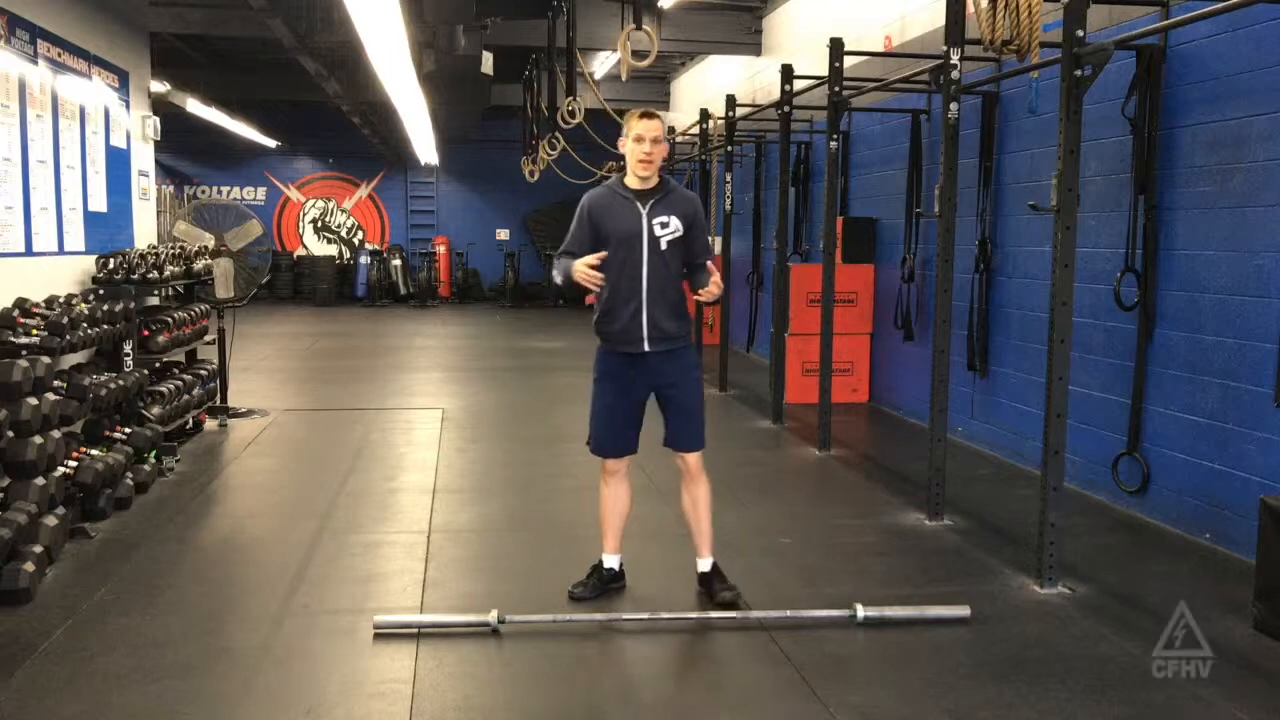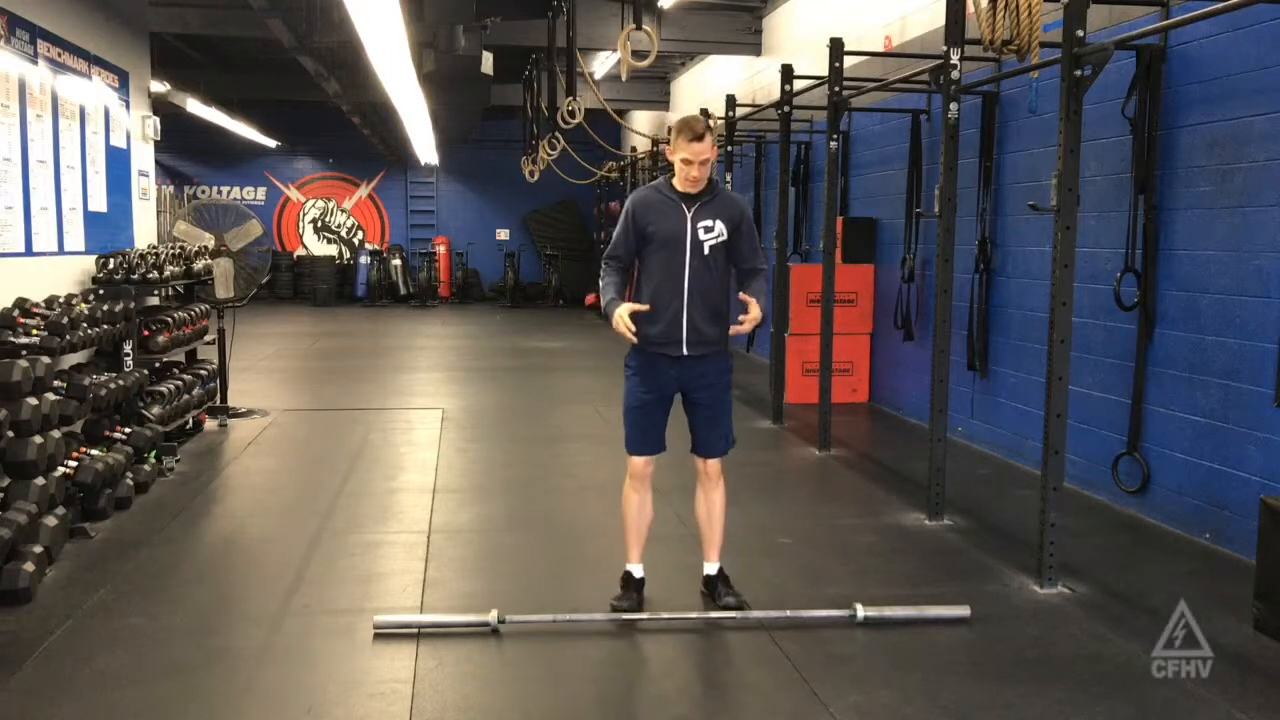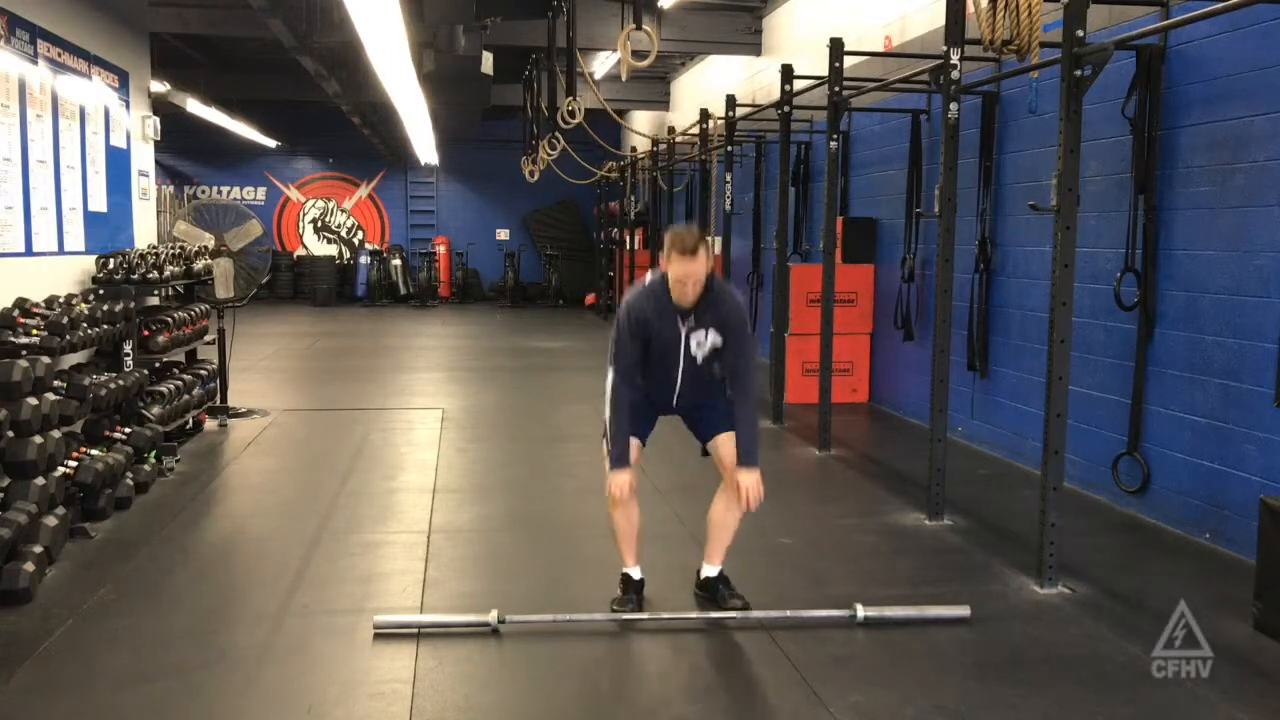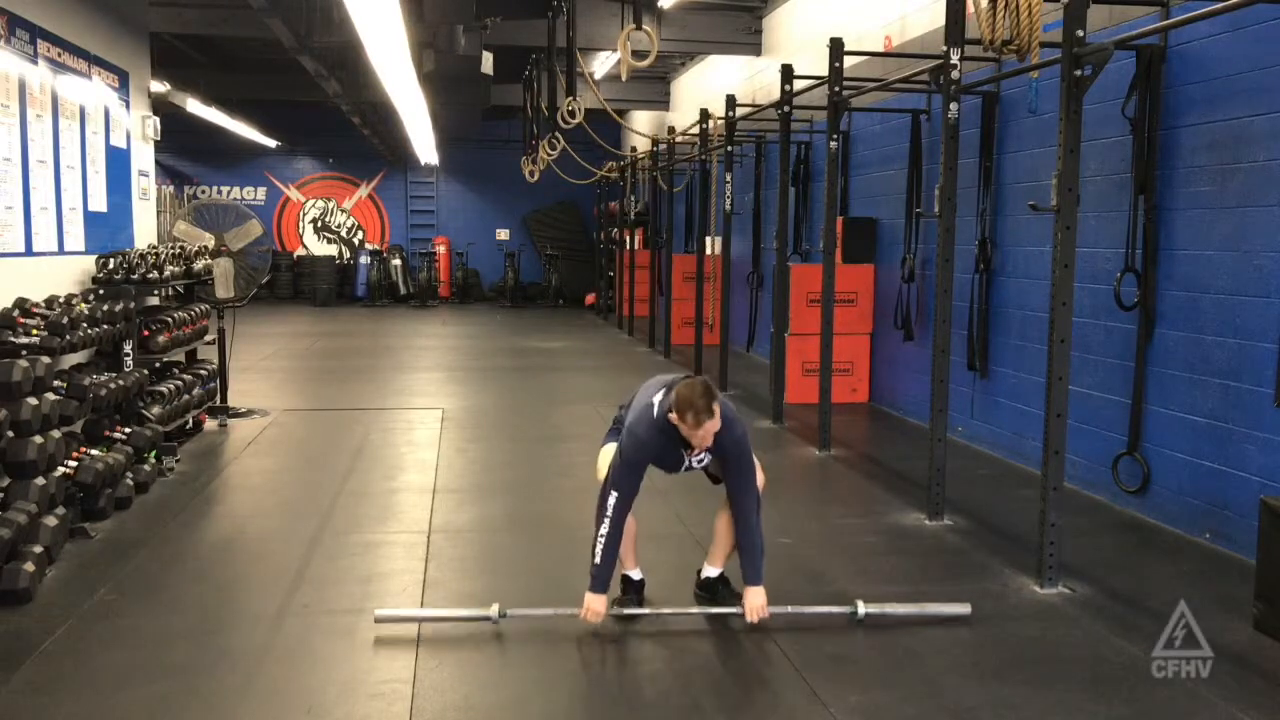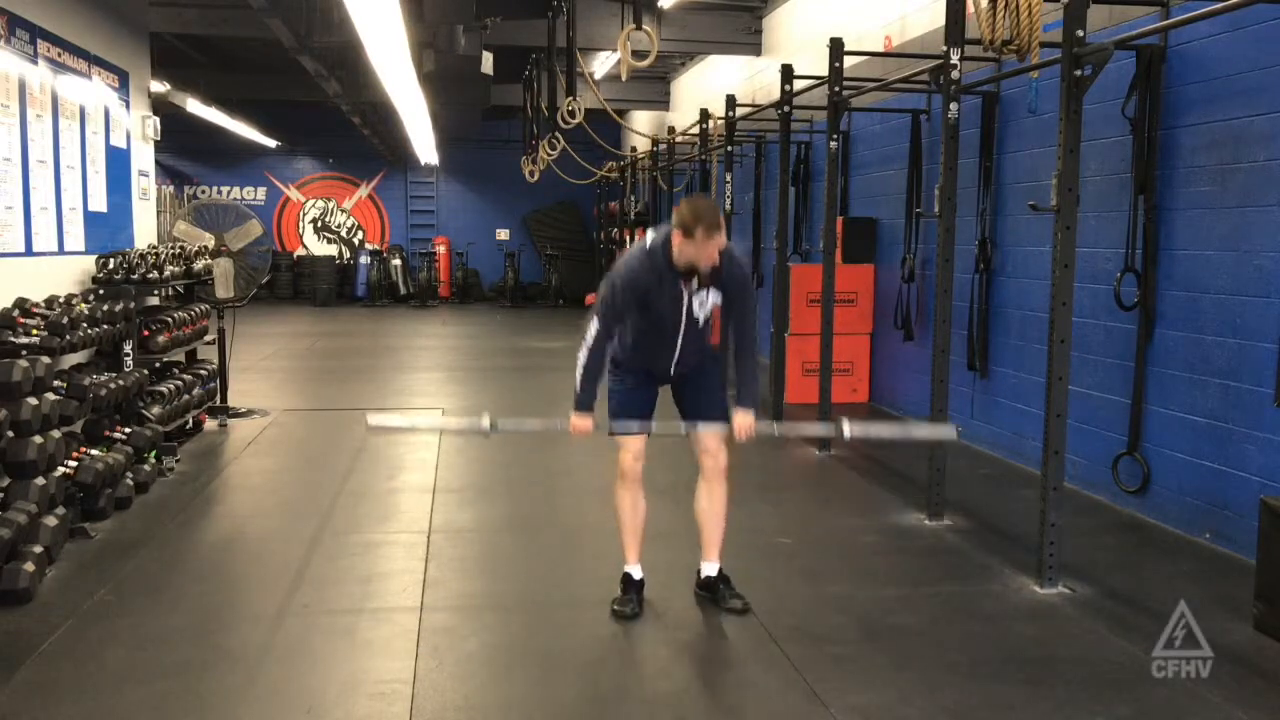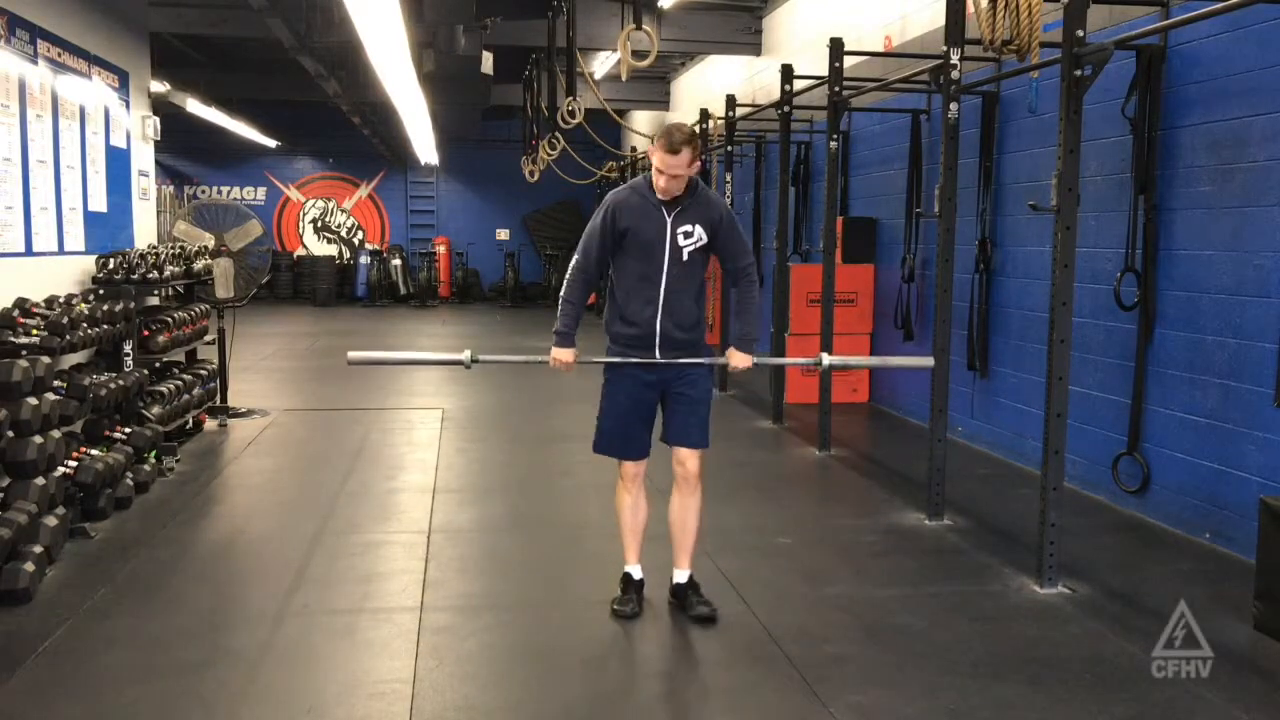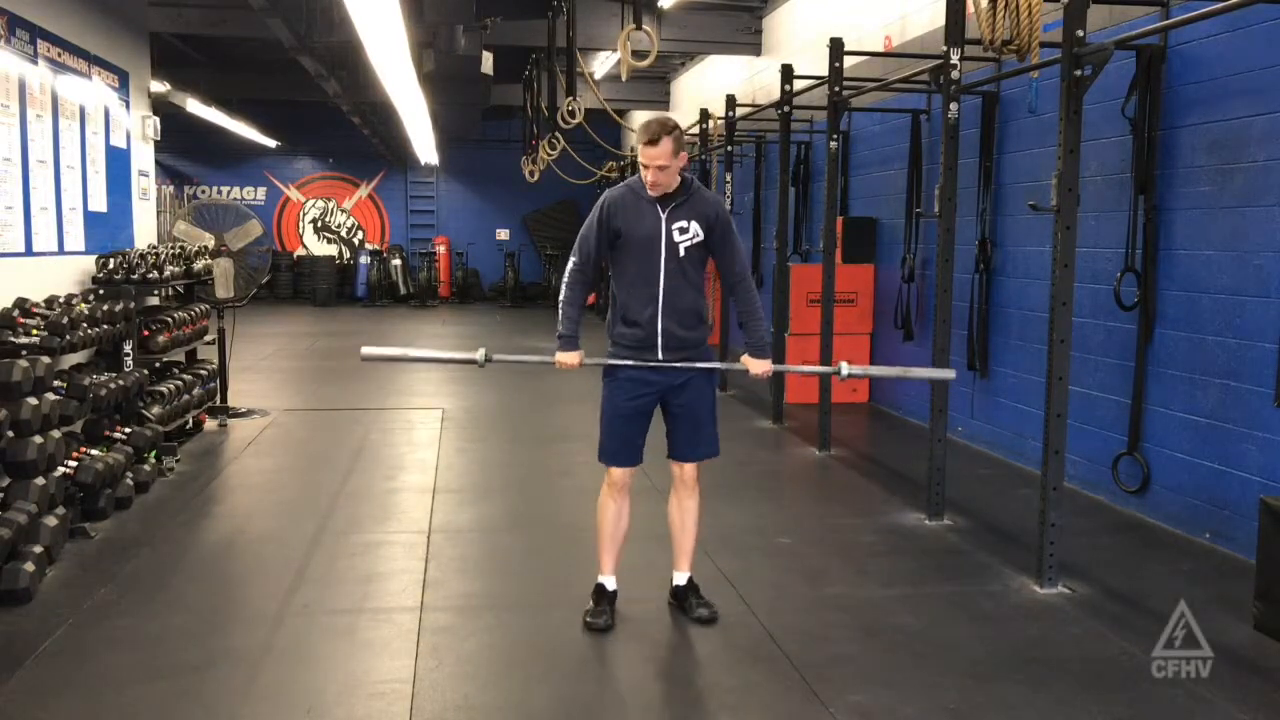
dt=0.5s
person 1, frame 1
left shoulder: (685, 204)
right shoulder: (597, 203)
left elbow: (701, 265)
right elbow: (566, 261)
left wrist: (711, 284)
right wrist: (573, 269)
left hip: (676, 353)
right hip: (618, 355)
left knee: (691, 463)
right knee: (613, 465)
left ankle: (707, 569)
right ankle: (609, 566)
person 1, frame 2
left shoulder: (732, 208)
right shoulder: (643, 203)
left elbow: (752, 271)
right elbow: (614, 266)
left wrist: (755, 304)
right wrist: (614, 305)
left hip: (710, 357)
right hip: (649, 356)
left knee: (711, 469)
right knee: (640, 470)
left ankle: (713, 573)
right ankle: (633, 575)
person 1, frame 3
left shoulder: (729, 306)
right shoulder: (639, 305)
left elbow: (743, 383)
right elbow: (621, 380)
left wrist: (749, 461)
right wrist: (618, 461)
left hip: (703, 390)
right hip: (644, 391)
left knee: (738, 473)
right knee: (621, 483)
left ankle: (710, 576)
right ankle: (632, 578)
person 1, frame 4
left shoulder: (731, 428)
right shoulder: (641, 432)
left elbow: (746, 503)
right elbow: (613, 506)
left wrist: (754, 583)
right wrist: (597, 589)
right hip: (635, 426)
left knee: (753, 483)
right knee: (613, 494)
left ankle: (711, 579)
right ankle: (632, 580)
person 1, frame 5
left shoulder: (731, 268)
right shoulder: (637, 266)
left elbow: (745, 335)
right elbow: (599, 331)
left wrist: (746, 403)
right wrist: (583, 406)
left hip: (697, 363)
right hip: (634, 365)
left knee: (715, 460)
right knee: (630, 465)
left ankle: (710, 575)
right ankle: (633, 576)
person 1, frame 6
left shoulder: (712, 210)
right shoulder: (620, 203)
left elbow: (743, 275)
right elbow: (583, 271)
left wrist: (744, 341)
right wrist: (564, 336)
left hip: (689, 361)
right hip: (628, 359)
left knee: (689, 469)
right knee: (630, 471)
left ankle: (682, 580)
right ankle: (632, 577)
person 1, frame 7
left shoulder: (708, 208)
right shoulder: (615, 204)
left elbow: (738, 280)
right elbow: (578, 272)
left wrist: (758, 347)
right wrist: (567, 339)
left hip: (691, 363)
right hip: (628, 361)
left knee: (686, 474)
right knee: (618, 477)
left ankle: (682, 583)
right ankle: (605, 587)
